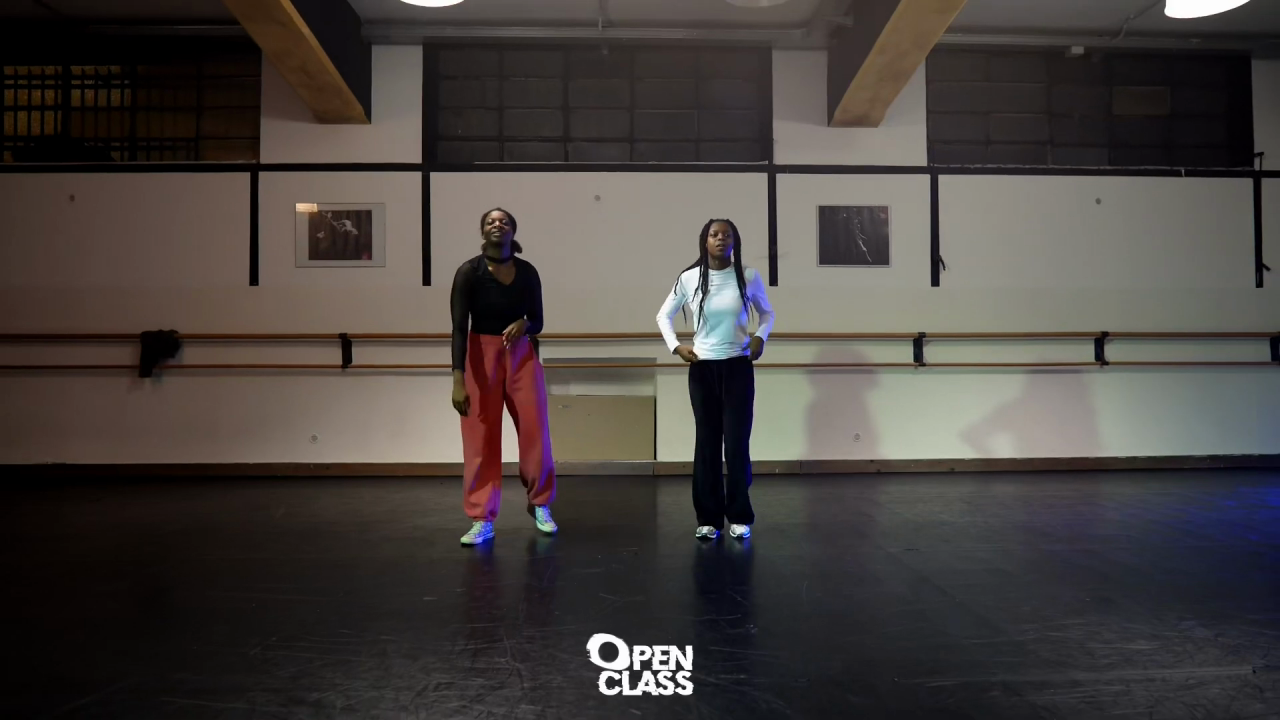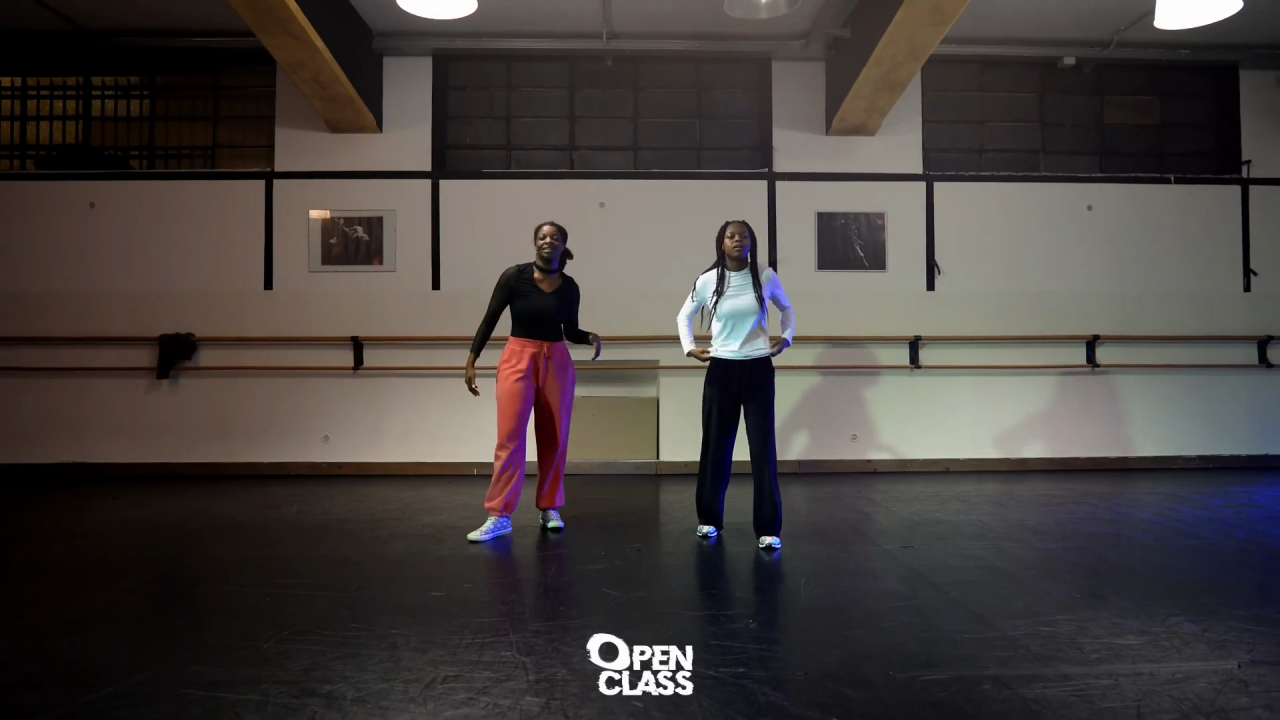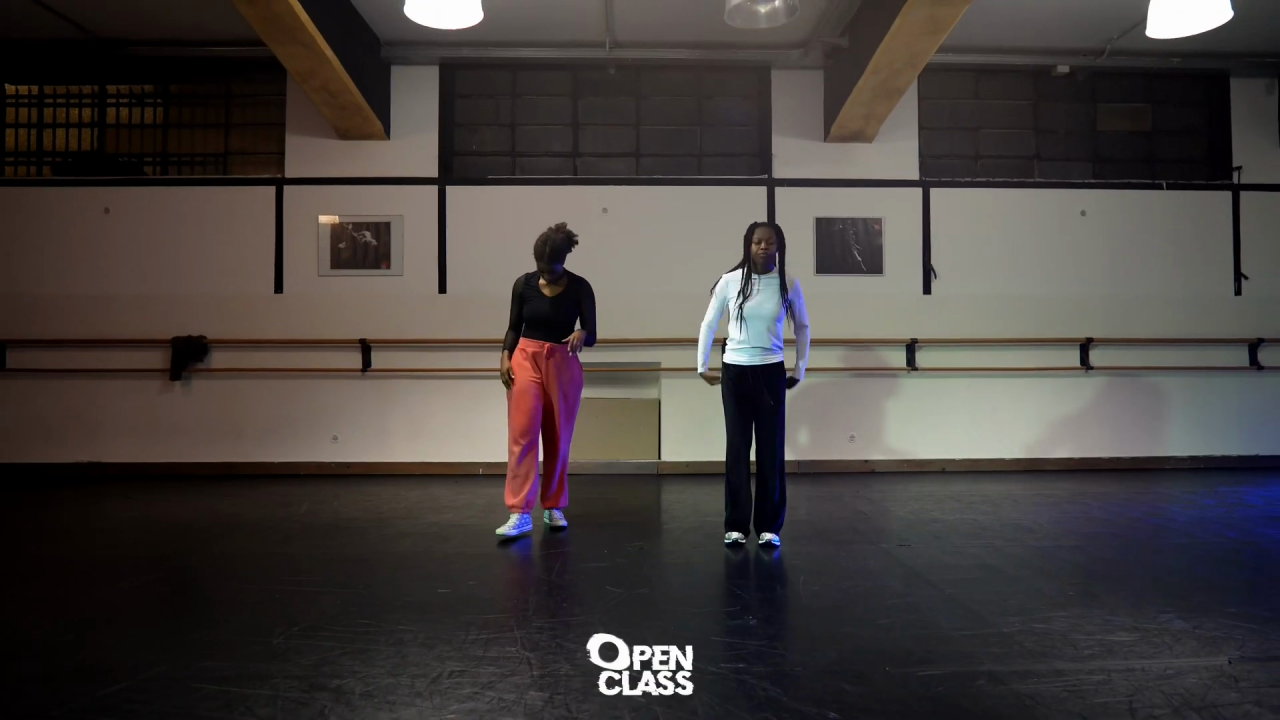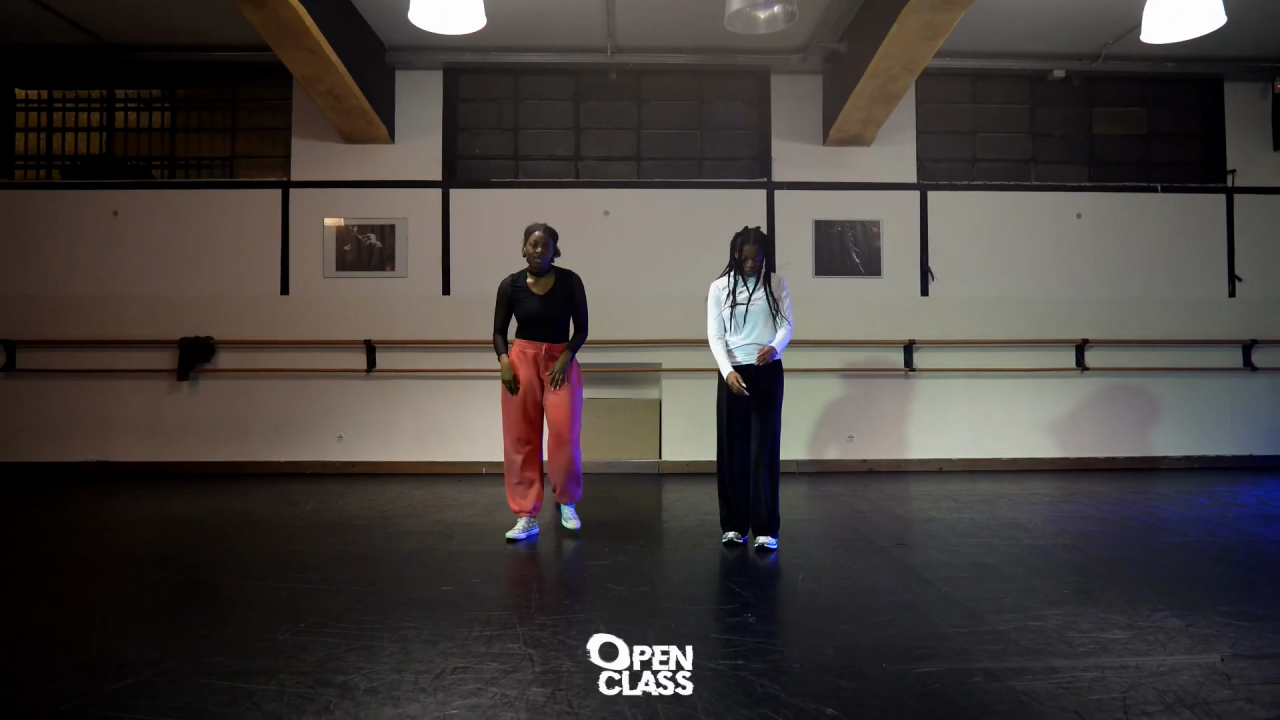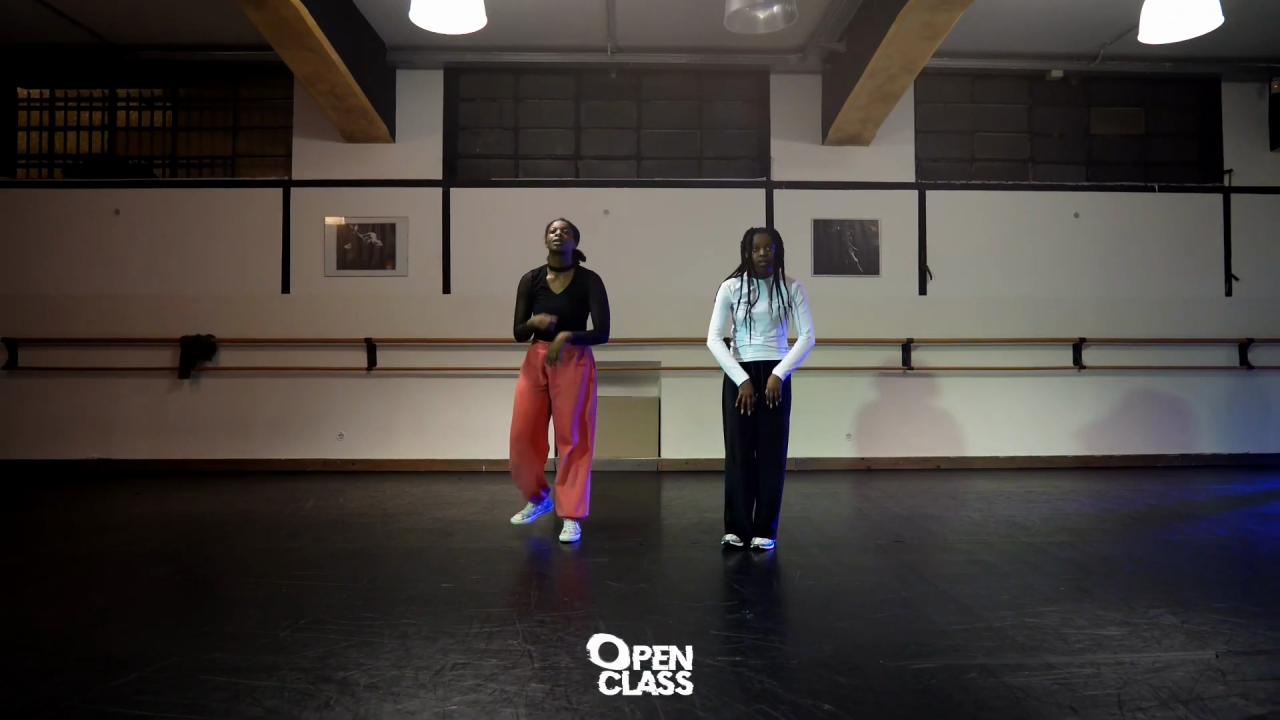
dt=0.5s
person 1, frame 1
left shoulder: (748, 277)
right shoulder: (689, 279)
left elbow: (766, 312)
right elbow: (664, 315)
left wrist: (761, 336)
right wrist: (674, 345)
left hip: (738, 368)
right hip: (703, 368)
left knee: (736, 443)
right knee: (707, 443)
left ankle: (738, 515)
right ankle: (709, 518)
person 1, frame 2
left shoulder: (766, 277)
right shoulder: (707, 281)
left elbow: (786, 308)
right elbow: (684, 316)
left wrist: (786, 336)
right wrist: (689, 347)
left hip: (758, 369)
right hip: (721, 369)
left knee: (763, 447)
right knee: (716, 445)
left ankle: (768, 528)
right ankle: (709, 518)
person 1, frame 3
left shoulder: (789, 285)
right shoulder: (730, 281)
left elbow: (802, 328)
right elbow: (709, 325)
left wrist: (799, 370)
right wrist: (703, 365)
left hip: (771, 374)
right hip: (735, 373)
left knee: (771, 450)
right knee: (737, 448)
left ankle: (769, 526)
right ankle: (736, 525)
person 1, frame 4
left shoulder: (777, 284)
right shoulder: (720, 287)
left elbow: (786, 327)
right elbow: (715, 335)
left wrist: (773, 347)
right wrist: (728, 370)
left hip: (768, 373)
right hip: (734, 374)
left knee: (765, 450)
right knee: (732, 451)
left ankle: (766, 529)
right ankle: (734, 524)
person 1, frame 5
left shoulder: (791, 288)
right shoulder: (731, 287)
left elbow: (808, 336)
right elbow: (714, 340)
left wrist: (779, 373)
right wrist: (742, 379)
left hip: (775, 374)
right hip: (740, 373)
left knee: (771, 451)
right knee: (739, 450)
left ankle: (764, 529)
right ankle: (738, 527)
person 2, frame 1
left shoulder: (528, 272)
right shoulder: (469, 272)
left elbow: (537, 323)
right elbow: (459, 328)
left wrist: (521, 324)
right wrist: (459, 379)
left hip: (521, 357)
right hip: (481, 357)
left knee: (535, 432)
right knee: (480, 440)
left ankle: (540, 505)
right ankle: (482, 520)
person 2, frame 2
left shoulder: (570, 287)
right shoulder: (514, 276)
right elbow: (490, 319)
left wrist: (590, 336)
right wrist: (471, 360)
left hip: (557, 363)
right hip: (518, 359)
left knee: (554, 438)
right knee: (509, 436)
left ankle: (550, 508)
right ankle: (498, 515)
person 2, frame 3
left shoulder: (580, 288)
right shoulder: (523, 284)
left elbow: (592, 335)
right elbow: (514, 327)
left wrist: (580, 335)
right wrist: (506, 355)
left hip: (562, 365)
right hip: (525, 360)
left knee: (558, 439)
right knee: (522, 436)
left ankle: (553, 506)
right ankle: (520, 513)
person 2, frame 4
left shoulder: (570, 281)
right shoulder: (510, 285)
left elbow: (581, 329)
right elbow: (499, 331)
left wrist: (566, 357)
right wrist: (504, 360)
left hip: (560, 362)
right hip: (522, 361)
left knee: (565, 436)
right knee: (520, 441)
left ankle: (567, 501)
right ankle: (527, 516)
person 2, frame 5
left shoulder: (590, 281)
right shoulder: (531, 280)
left elbow: (602, 333)
right elbow: (518, 332)
left wrist: (570, 336)
right wrist: (534, 322)
left hip: (574, 362)
right hip: (537, 359)
left knee: (572, 439)
right knee: (523, 435)
left ankle: (571, 516)
right ankle: (538, 497)
